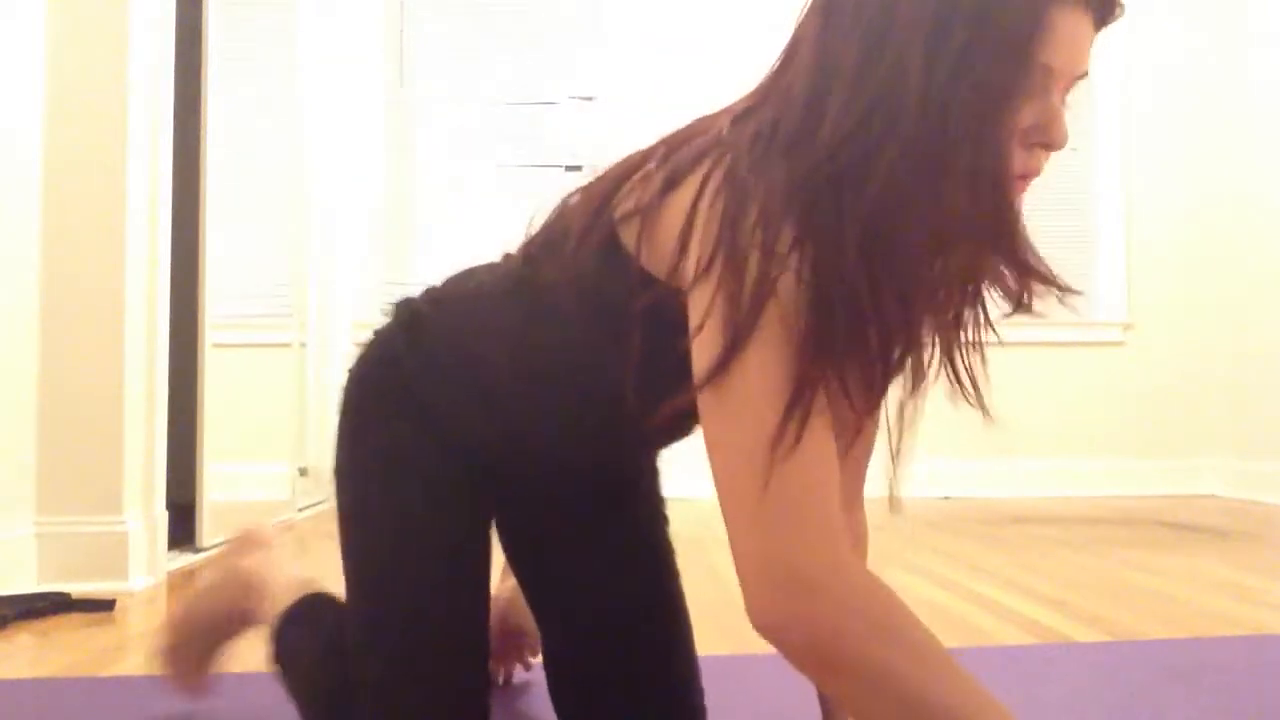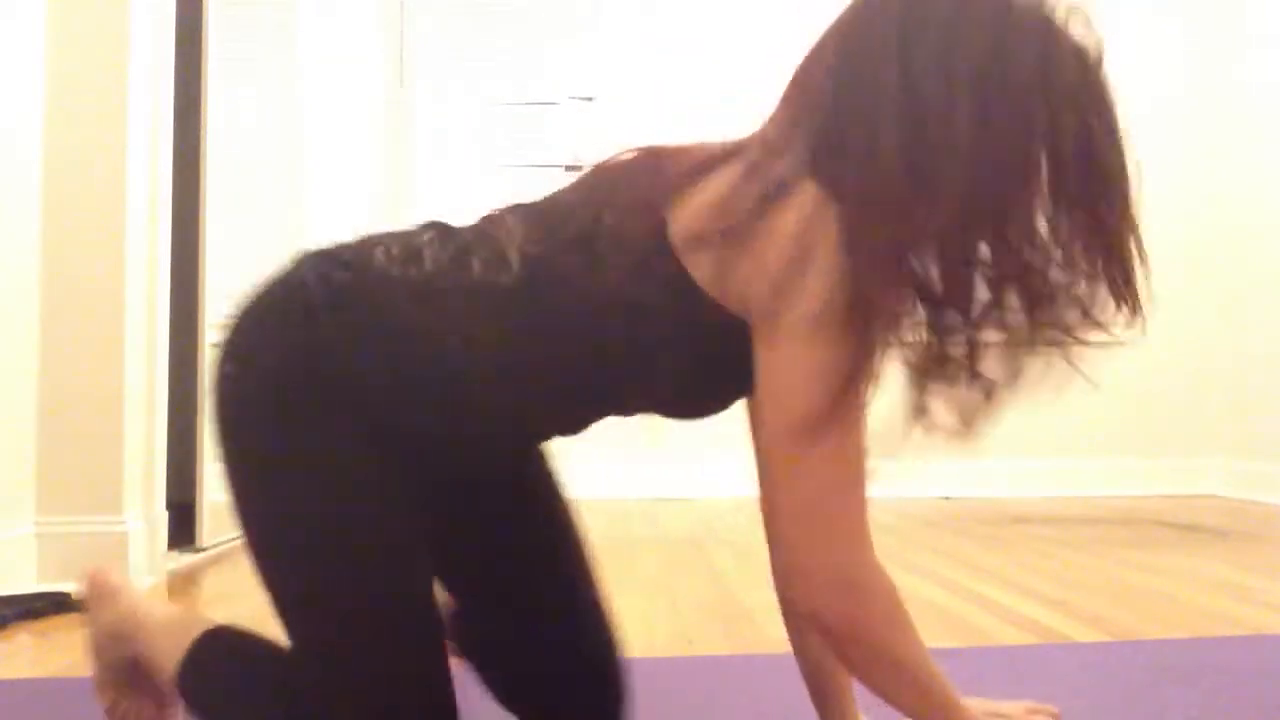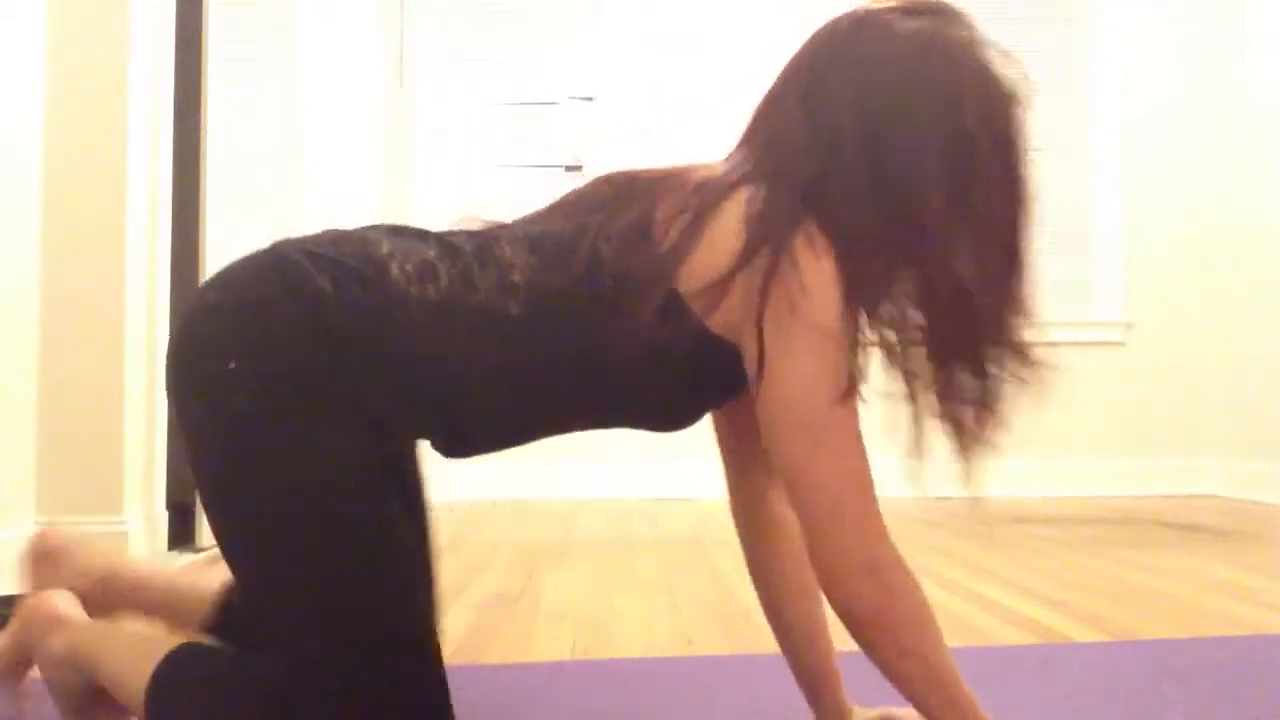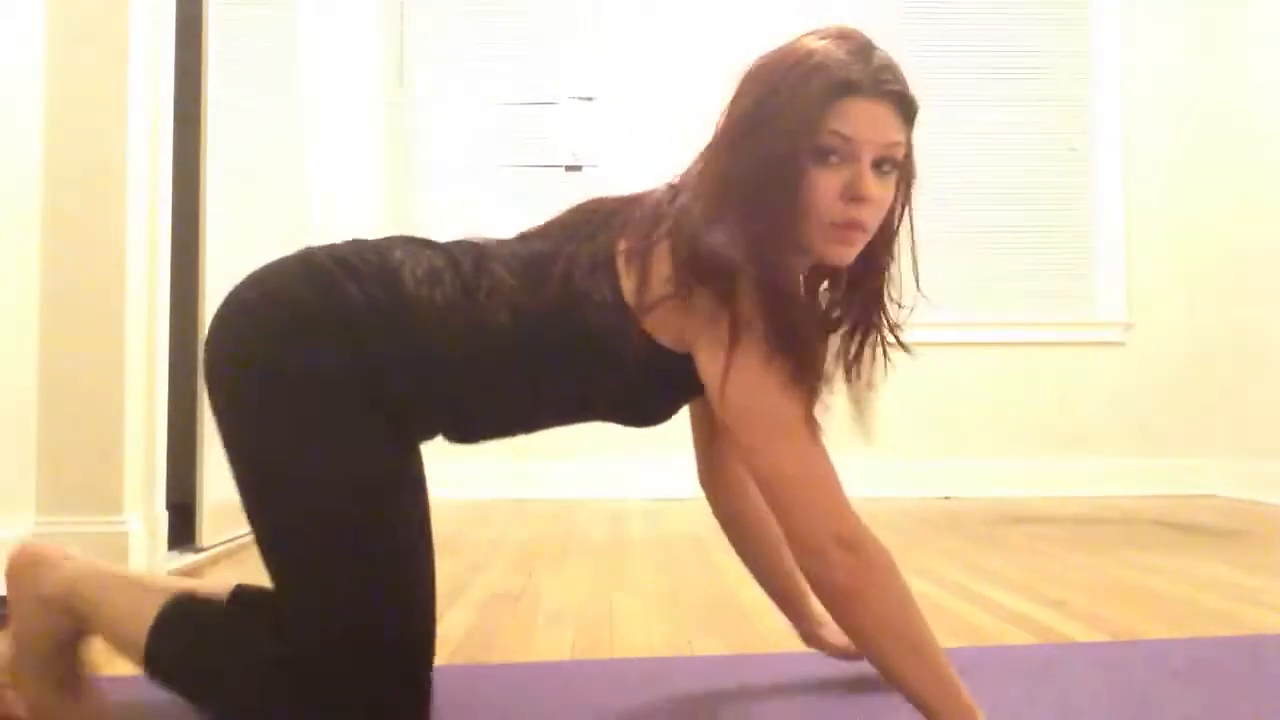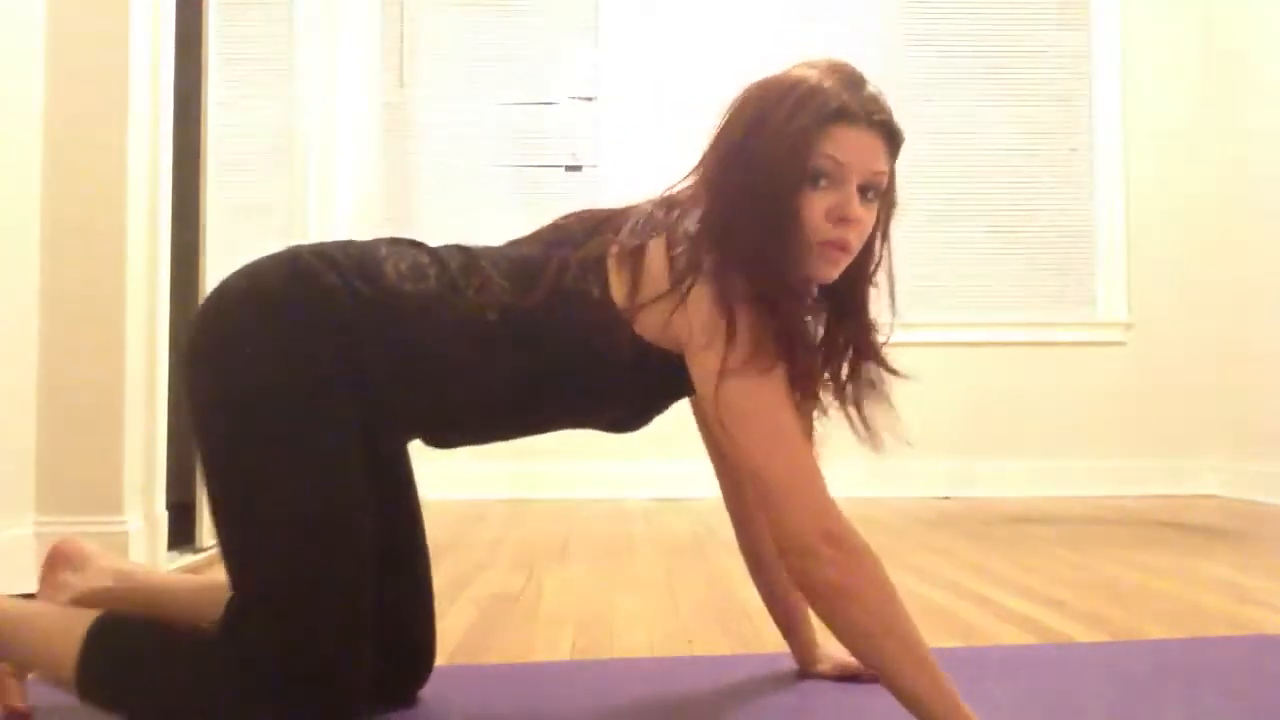
dt=0.3s
person 1, frame 1
left shoulder: (890, 235)
right shoulder: (749, 208)
left elbow: (824, 515)
right elbow: (799, 589)
right hip: (423, 411)
left ankle: (507, 611)
right ankle: (266, 585)
person 1, frame 2
left shoulder: (782, 204)
right shoulder: (805, 228)
left elbow: (803, 519)
right elbow: (831, 579)
left hip: (432, 396)
right hip: (308, 368)
right ankle: (139, 623)
person 1, frame 3
left shoulder: (744, 230)
right shoulder: (791, 260)
left elbow: (761, 505)
right elbow: (859, 570)
left hip: (328, 350)
right hip: (271, 356)
left ankle: (92, 579)
person 1, frame 4
left shoulder: (749, 272)
right shoulder: (720, 277)
left elbow: (731, 479)
right elbow: (834, 545)
left wrist: (817, 628)
left hip: (346, 357)
right hip: (295, 348)
left ankle: (90, 597)
person 1, frame 5
left shoulder: (731, 281)
right shoulder: (709, 282)
left elbow: (753, 494)
right elbow: (820, 544)
left hip: (335, 356)
right hip: (278, 346)
left ankle: (97, 589)
